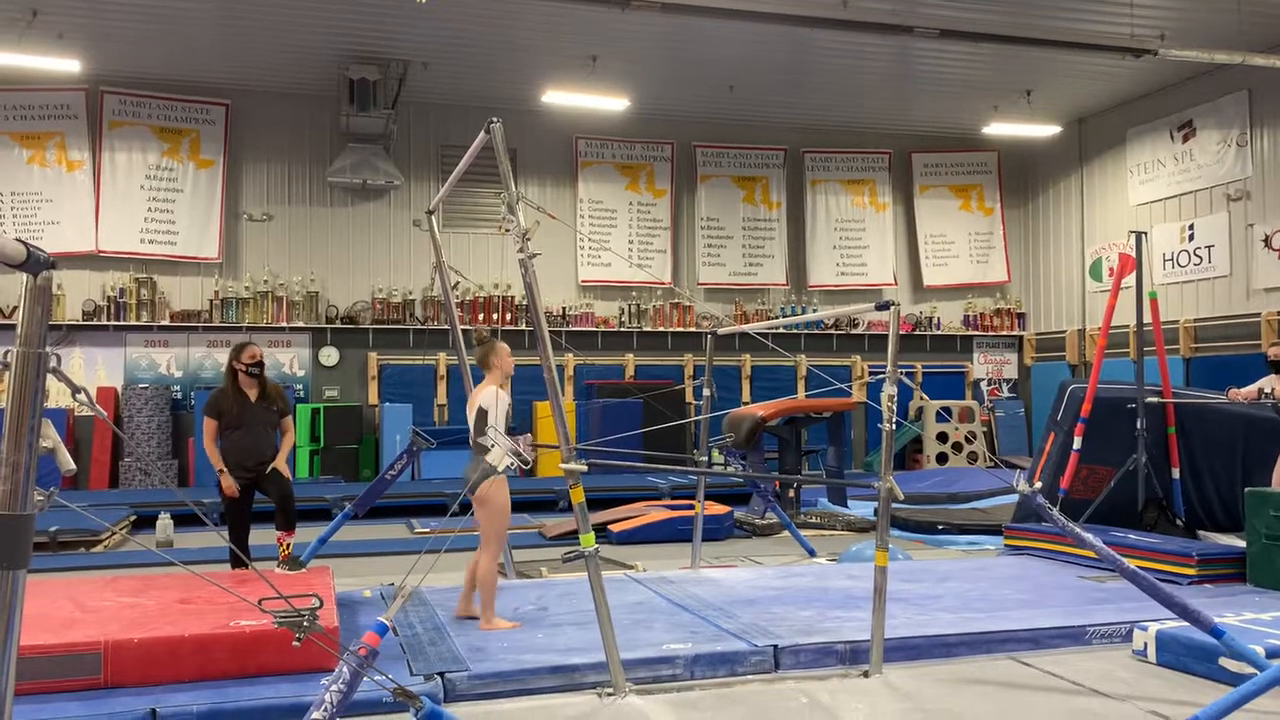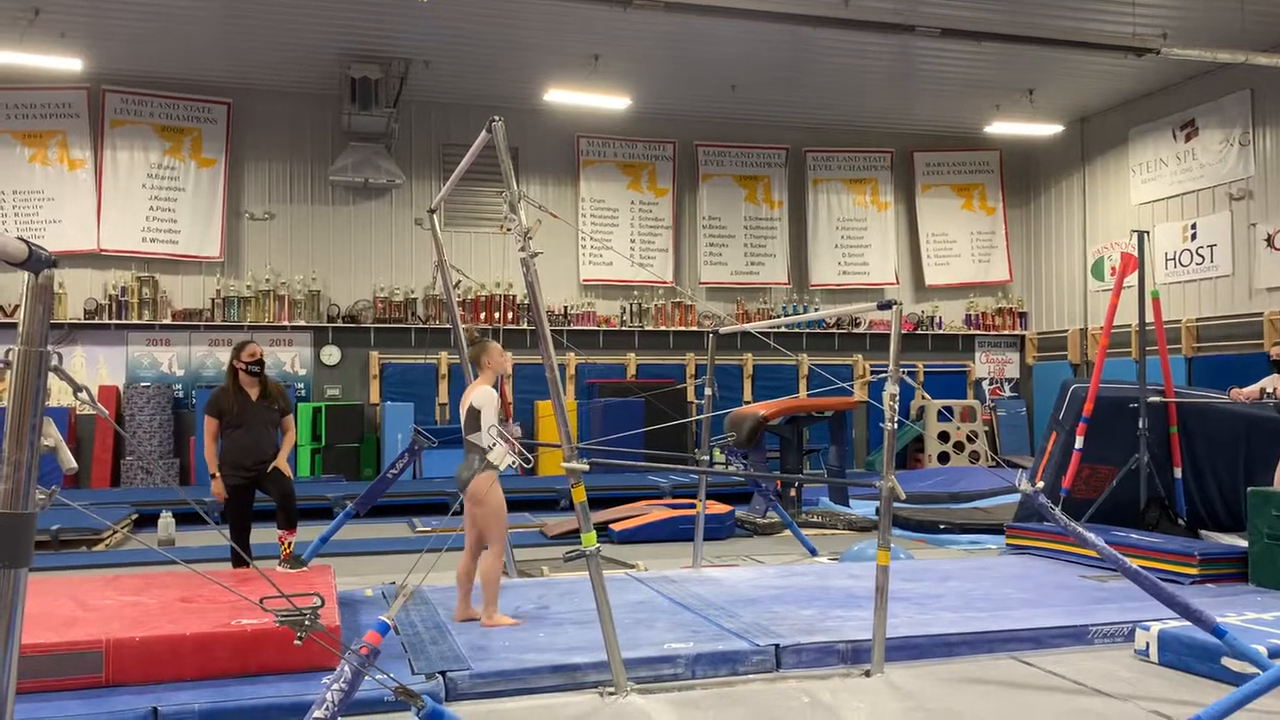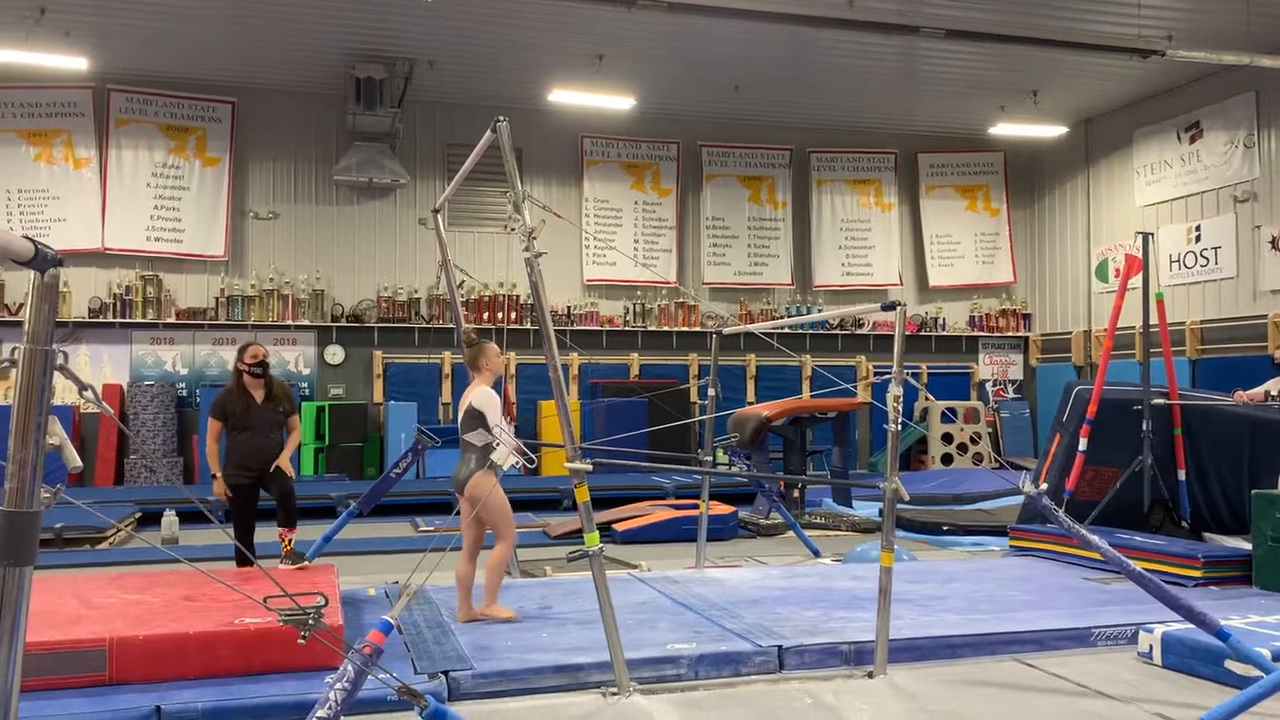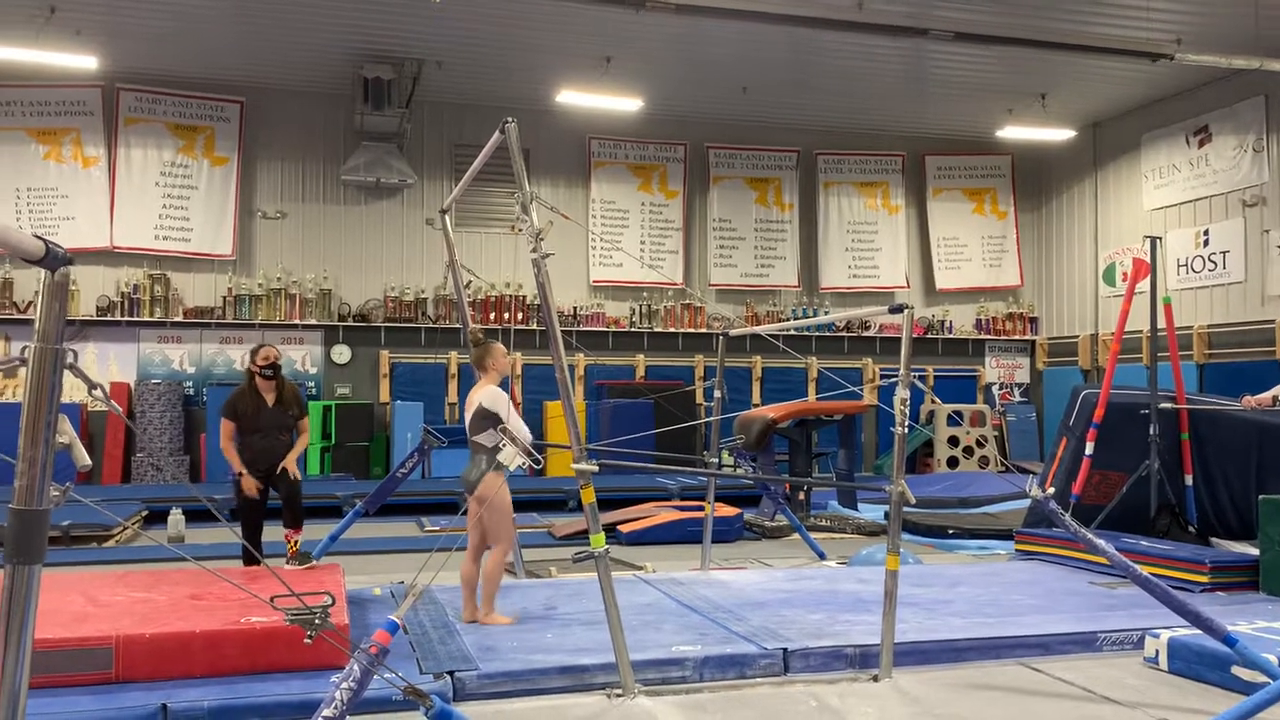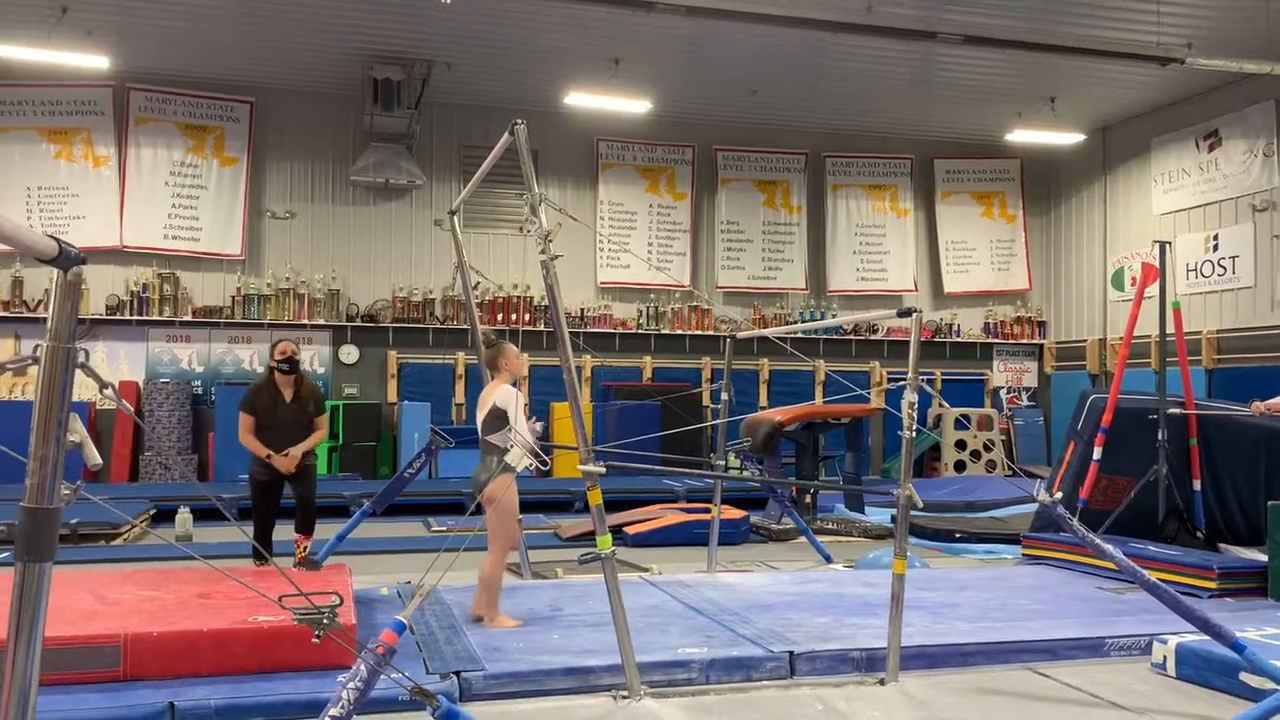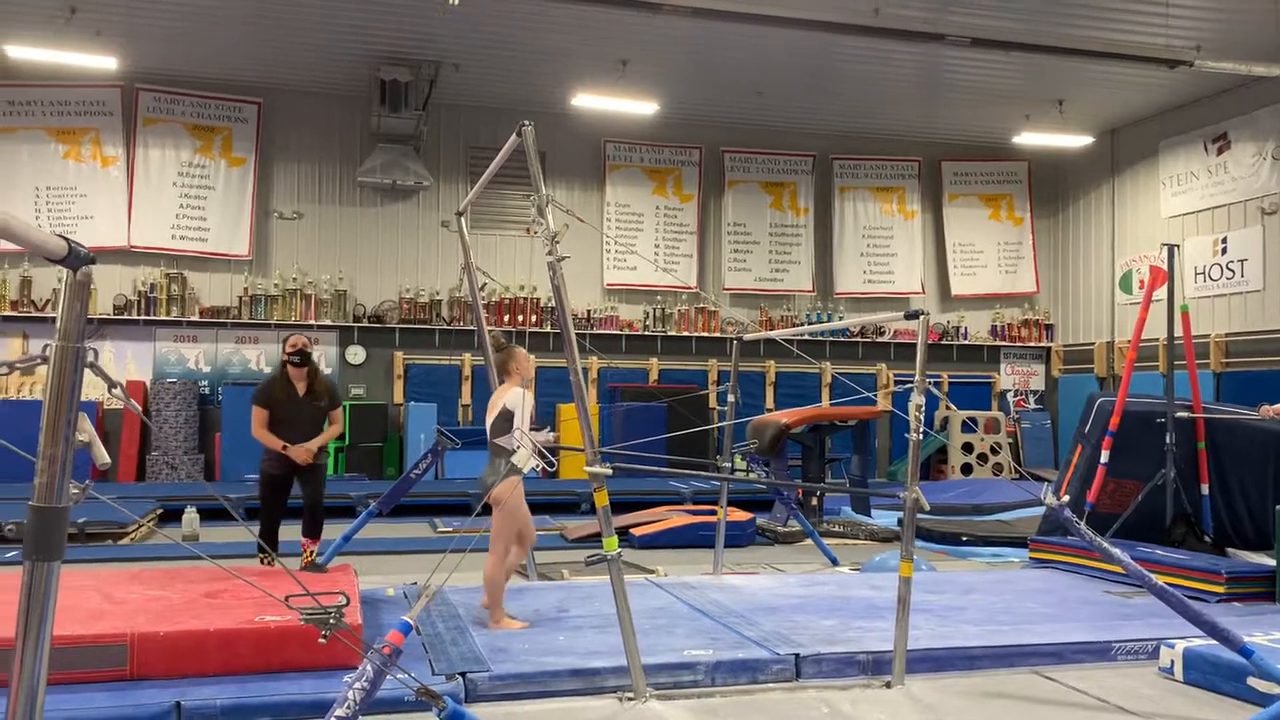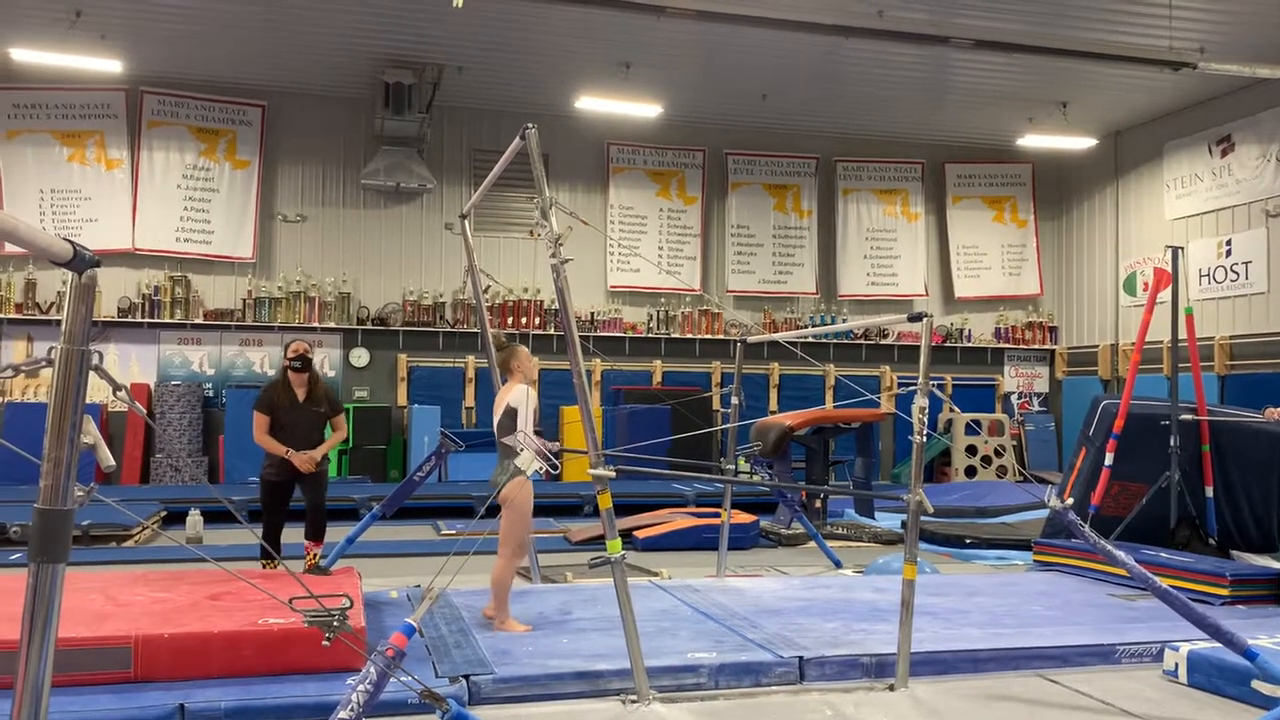
dt=0.2s
person 1, frame 1
left shoulder: (477, 393)
right shoulder: (498, 395)
right elbow: (497, 445)
left hip: (476, 473)
right hip: (490, 476)
left knee: (489, 546)
right knee: (493, 550)
left ankle: (465, 605)
right ankle: (489, 617)
person 1, frame 2
left shoulder: (470, 392)
right shoulder: (487, 394)
right elbow: (491, 444)
left wrist: (505, 440)
right wrist: (508, 454)
left hip: (468, 472)
right hip: (481, 475)
left knee: (474, 546)
right knee: (496, 546)
left ankle: (464, 608)
right ankle: (490, 612)
person 1, frame 3
left shoulder: (470, 393)
right shoulder: (486, 395)
right elbow: (507, 441)
left wrist: (499, 444)
left hip: (464, 473)
right hip: (478, 475)
left knee: (470, 547)
right knee: (507, 537)
left ankle: (466, 609)
right ankle: (489, 602)
person 1, frame 4
left shoulder: (474, 394)
right shoulder: (495, 394)
right elbow: (525, 436)
left wrist: (505, 437)
left hip: (473, 473)
right hip: (489, 476)
left knee: (475, 548)
right knee: (502, 545)
left ankle: (470, 608)
right ankle: (487, 611)
person 1, frame 5
left shoulder: (486, 393)
right shoulder: (510, 393)
right elbow: (525, 441)
left wrist: (528, 431)
right wrist: (532, 432)
left hip: (485, 473)
right hip: (498, 476)
left knee: (501, 546)
right knee: (499, 550)
left ankle: (481, 604)
right ankle: (492, 614)
person 1, frame 6
left shoulder: (498, 396)
right shoulder: (521, 395)
right elbow: (520, 445)
left wrist: (539, 438)
right wrist: (538, 440)
left hip: (495, 475)
right hip: (506, 479)
left knee: (527, 539)
right knee: (500, 552)
left ankle: (492, 598)
right ankle: (497, 616)
person 1, frame 7
left shoulder: (504, 394)
right shoulder: (525, 392)
right elbow: (525, 441)
left hip: (505, 474)
right hip: (516, 477)
left knee: (519, 549)
right knee: (509, 553)
left ankle: (494, 606)
right ankle: (503, 617)
person 2, frame 1
left shoulder: (275, 394)
right shoulder: (220, 398)
left elbow: (288, 432)
right elbow: (209, 441)
left wrist: (281, 458)
right wrist: (222, 473)
left hip: (267, 467)
right hip: (235, 473)
left knee: (286, 495)
right knee: (238, 531)
left ankle: (285, 557)
person 2, frame 2
left shoulder: (276, 392)
right shoulder: (221, 396)
left elbow: (289, 430)
right elbow: (210, 440)
left wrist: (282, 457)
right wrist: (215, 476)
left hip: (268, 465)
right hip: (234, 473)
left knee: (287, 494)
right knee: (239, 530)
left ankle: (286, 557)
person 2, frame 3
left shoulder: (281, 393)
right shoulder: (226, 398)
left elbow: (294, 430)
right elbow: (212, 441)
left wrist: (285, 456)
right wrist: (217, 477)
left hip: (273, 465)
right hip: (239, 472)
left knee: (286, 492)
right knee: (243, 530)
left ankle: (287, 553)
person 2, frame 4
left shoulder: (292, 395)
right shoulder: (238, 399)
left elbow: (304, 433)
right elbow: (226, 442)
left wrist: (292, 458)
right wrist: (243, 474)
left hip: (282, 466)
right hip: (250, 472)
left knee: (293, 494)
right knee: (251, 529)
left ankle: (293, 553)
person 2, frame 5
left shoulder: (311, 391)
right shoulder: (256, 393)
left elbow: (321, 430)
right elbow: (245, 435)
left wrist: (300, 449)
right wrist: (272, 458)
left hip: (301, 461)
right hip: (265, 466)
left knee: (306, 500)
right knee: (263, 522)
left ankle: (301, 558)
right ankle: (262, 570)
person 2, frame 6
left shoulder: (325, 386)
right shoulder: (270, 387)
left elbow: (337, 424)
right elbow: (258, 429)
left wrist: (314, 444)
right wrist: (288, 449)
left hip: (312, 458)
right hip: (276, 460)
left knee: (314, 502)
right knee: (270, 517)
left ankle: (308, 562)
right ankle: (266, 567)
person 2, frame 7
left shoulder: (325, 392)
right shoulder: (271, 392)
left elbow: (341, 430)
right elbow: (260, 435)
left wrist: (319, 452)
right wrist: (291, 455)
left hip: (314, 464)
right hip: (277, 467)
left knee: (317, 506)
right knee: (272, 523)
left ankle: (312, 564)
